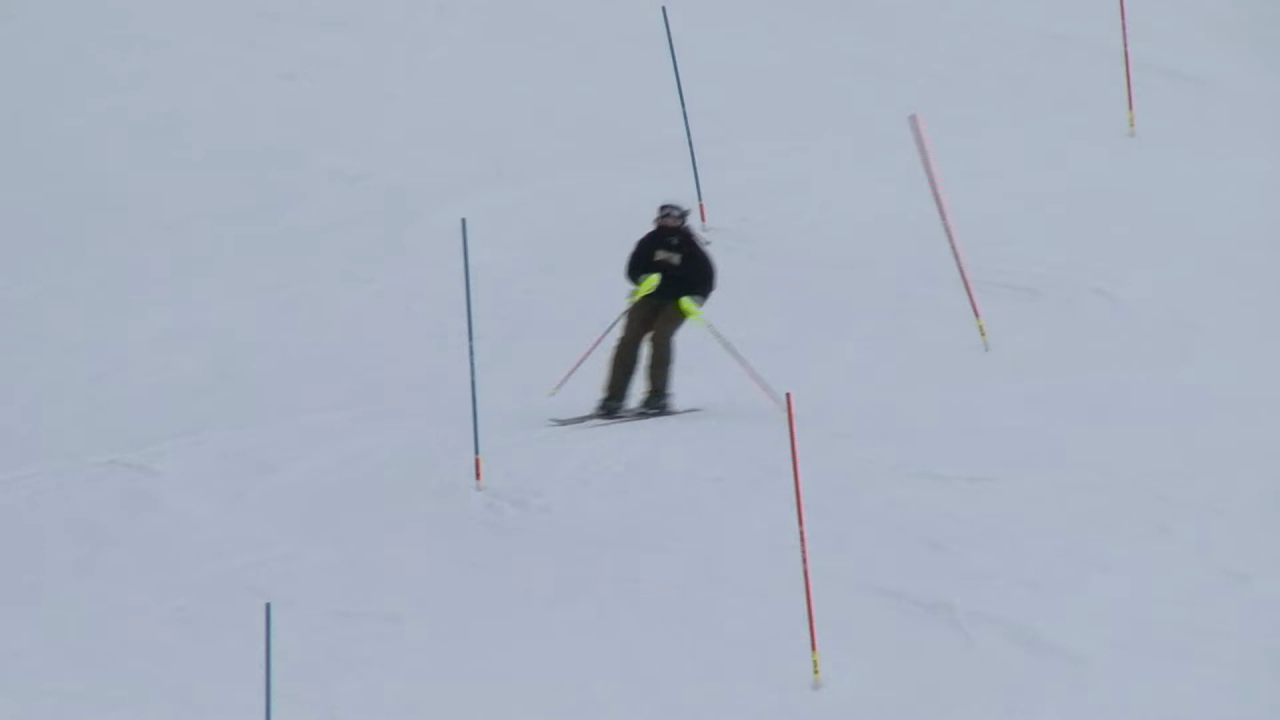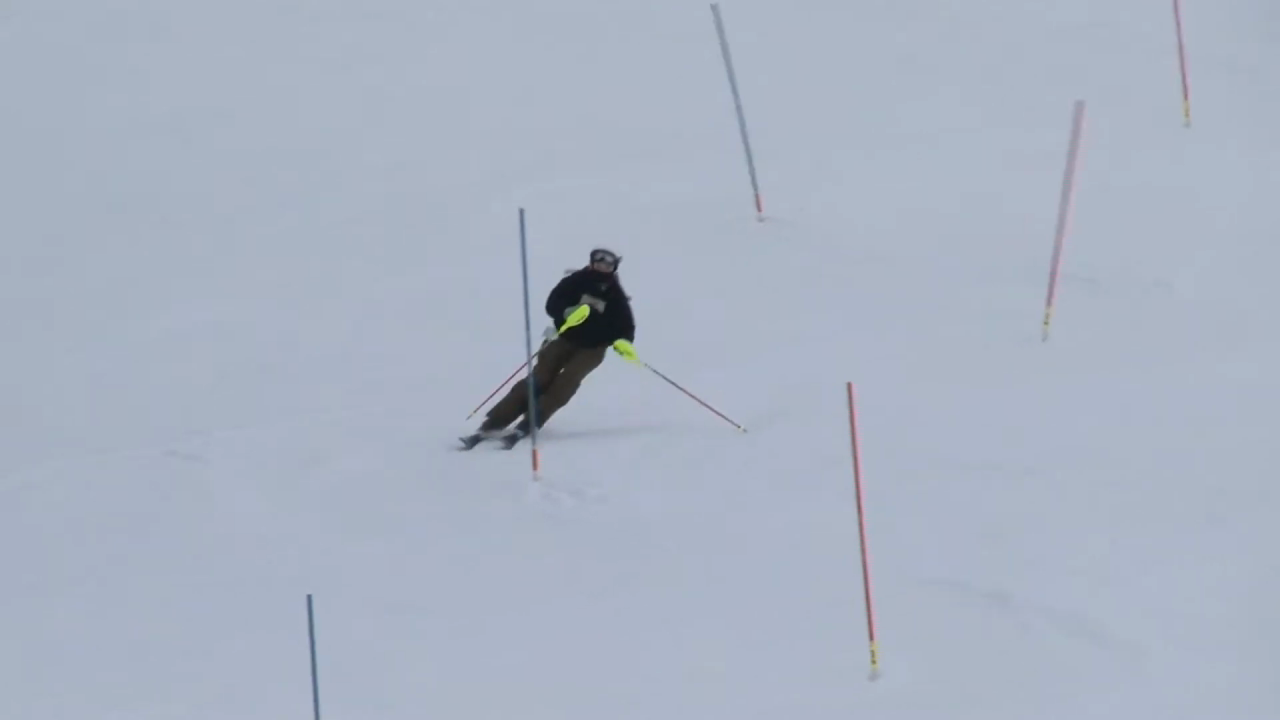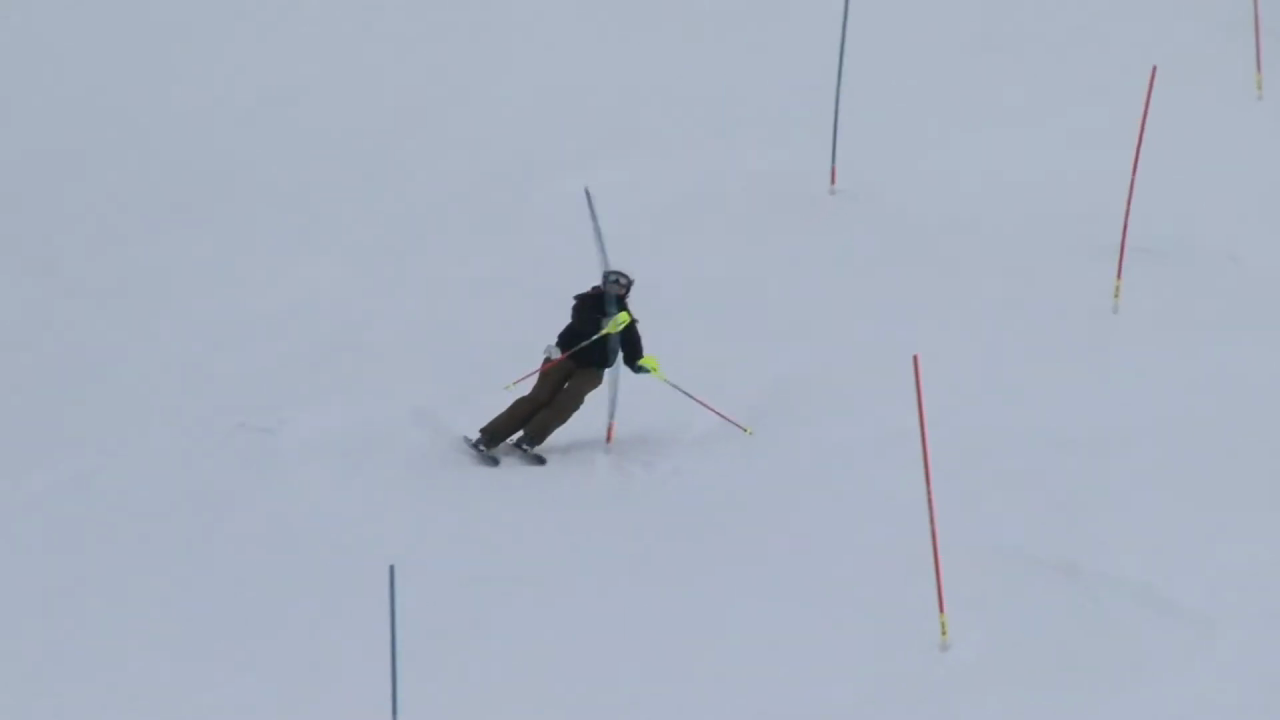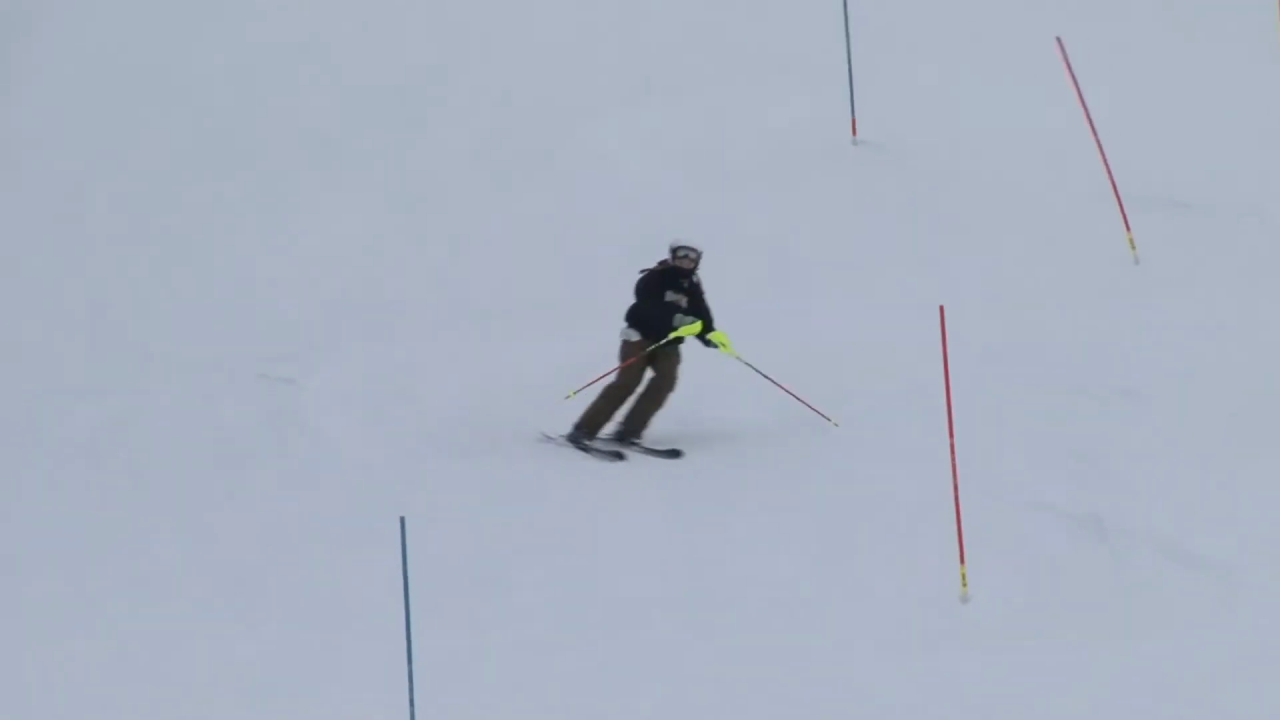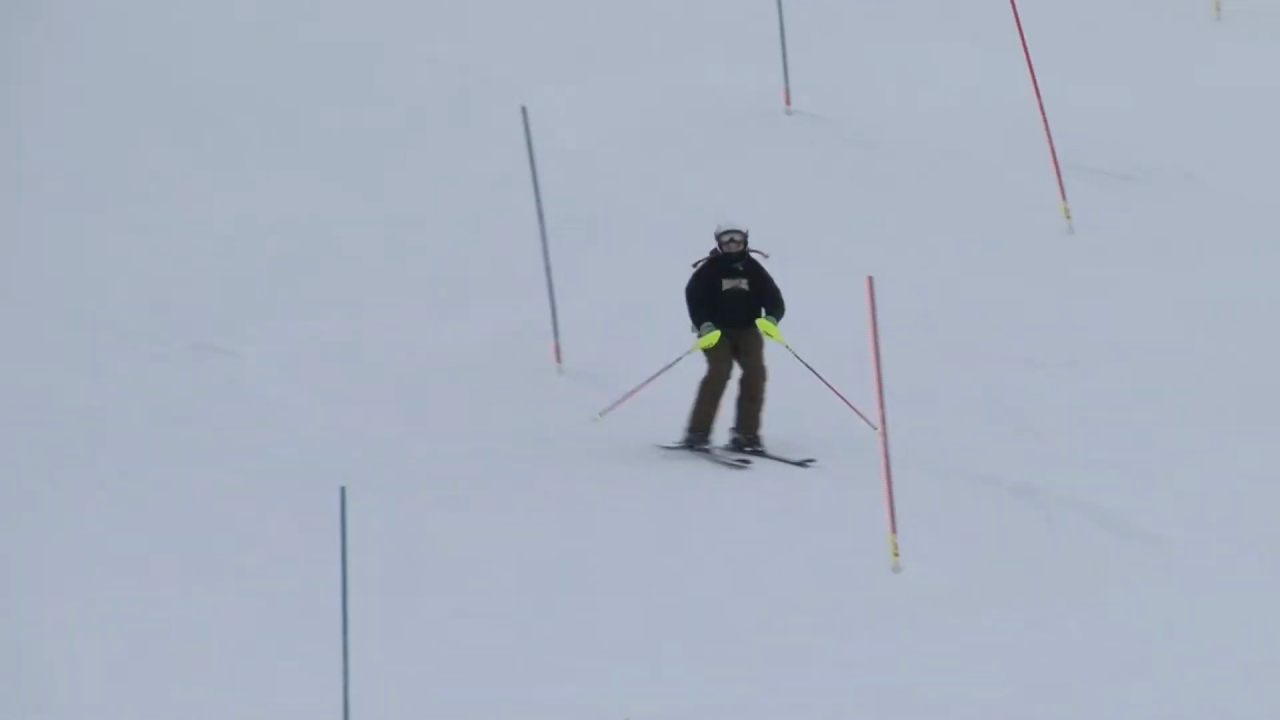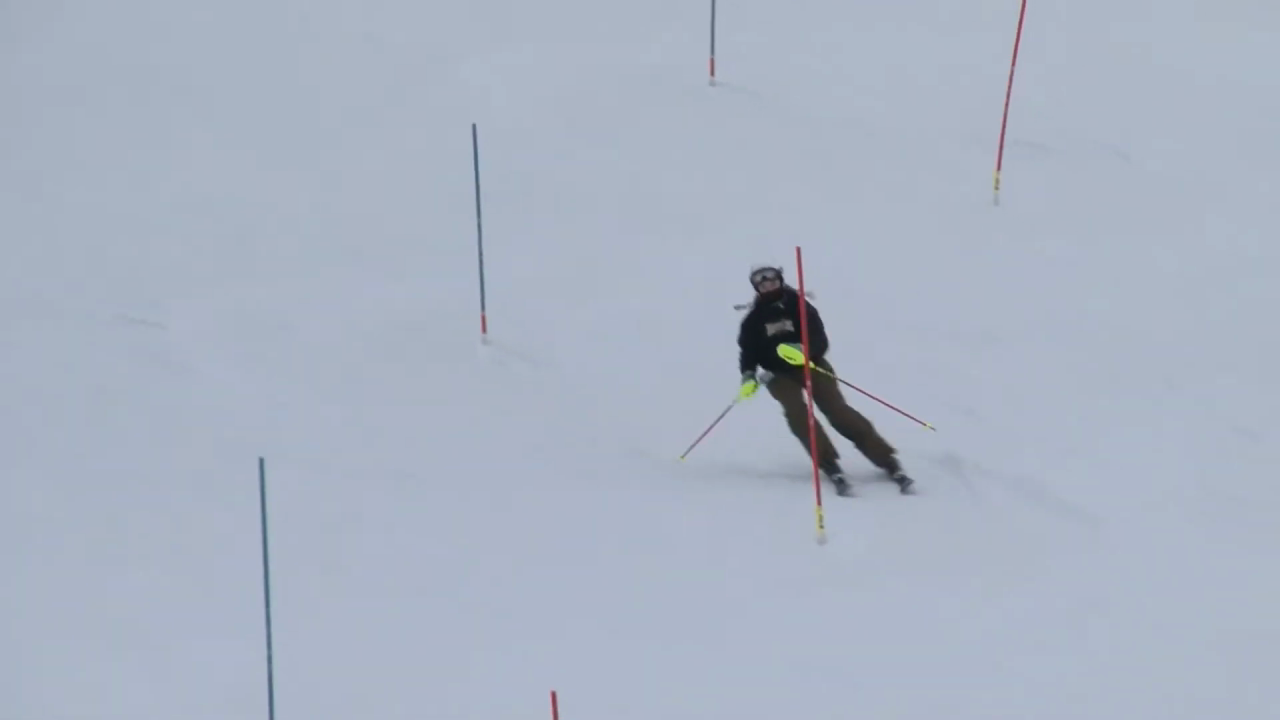
dt=0.3s
person 1, frame 1
left shoulder: (691, 248)
right shoulder: (651, 241)
left elbow: (706, 278)
right elbow: (633, 268)
left wrist: (695, 298)
right wrist: (642, 278)
left hip: (677, 302)
right hip: (649, 297)
left knee: (660, 335)
right knee: (629, 339)
left ankle: (658, 397)
right ankle: (613, 400)
person 1, frame 2
left shoulder: (616, 296)
right shoulder: (574, 282)
left elbow: (624, 326)
right elbow: (552, 304)
left wrist: (624, 342)
right wrist: (568, 312)
left hip: (590, 348)
right hip: (564, 338)
left knee: (569, 378)
right knee: (539, 379)
left ankle: (528, 425)
right ankle: (493, 423)
person 1, frame 3
left shoulder: (625, 319)
right shoulder: (588, 301)
left elbow: (632, 357)
right elbow: (582, 321)
left wrist: (643, 363)
right wrist: (606, 324)
left hip: (592, 368)
right hip: (564, 356)
left knee: (572, 397)
right knee: (540, 397)
left ankle: (529, 439)
right ankle: (489, 437)
person 1, frame 4
left shoulder: (693, 290)
right shoulder: (654, 278)
left elbow: (704, 329)
right elbow: (648, 305)
left wrist: (714, 336)
right wrist: (676, 320)
left hip: (669, 344)
right hip: (640, 336)
left knee: (666, 378)
right knee: (627, 381)
left ankle: (629, 430)
right ankle: (584, 430)
person 1, frame 5
left shoulder: (754, 270)
right shoulder: (707, 272)
left elbow: (775, 301)
right elbow: (695, 301)
left wrist: (771, 319)
right wrist: (705, 327)
left hip: (748, 329)
right hip: (715, 330)
left knee: (755, 372)
right knee: (719, 372)
left ankle: (746, 435)
right ankle: (697, 433)
person 1, frame 6
left shoulder: (797, 306)
right shoulder: (753, 320)
left elbow: (817, 337)
right elbow: (749, 352)
left wrist: (800, 349)
right wrist: (748, 376)
left hip: (812, 365)
right hip: (779, 374)
left knee: (838, 410)
right knee: (795, 408)
left ankle: (886, 459)
right ankle: (831, 465)
